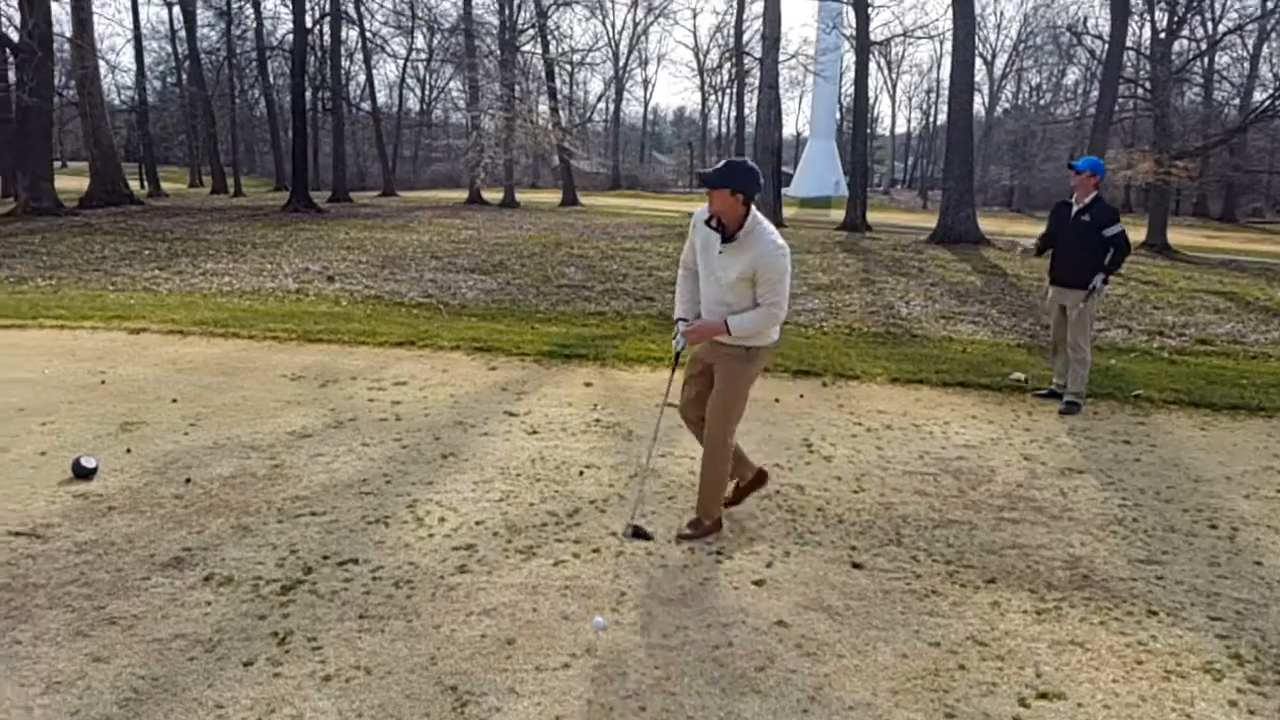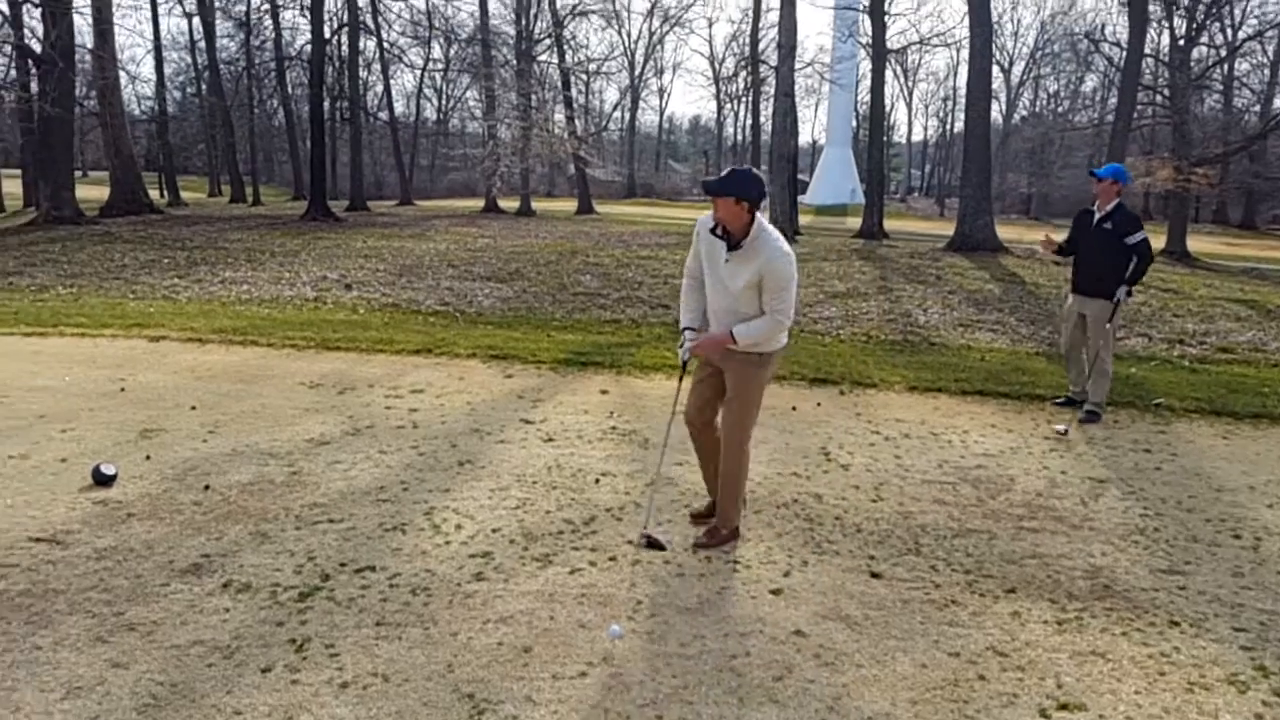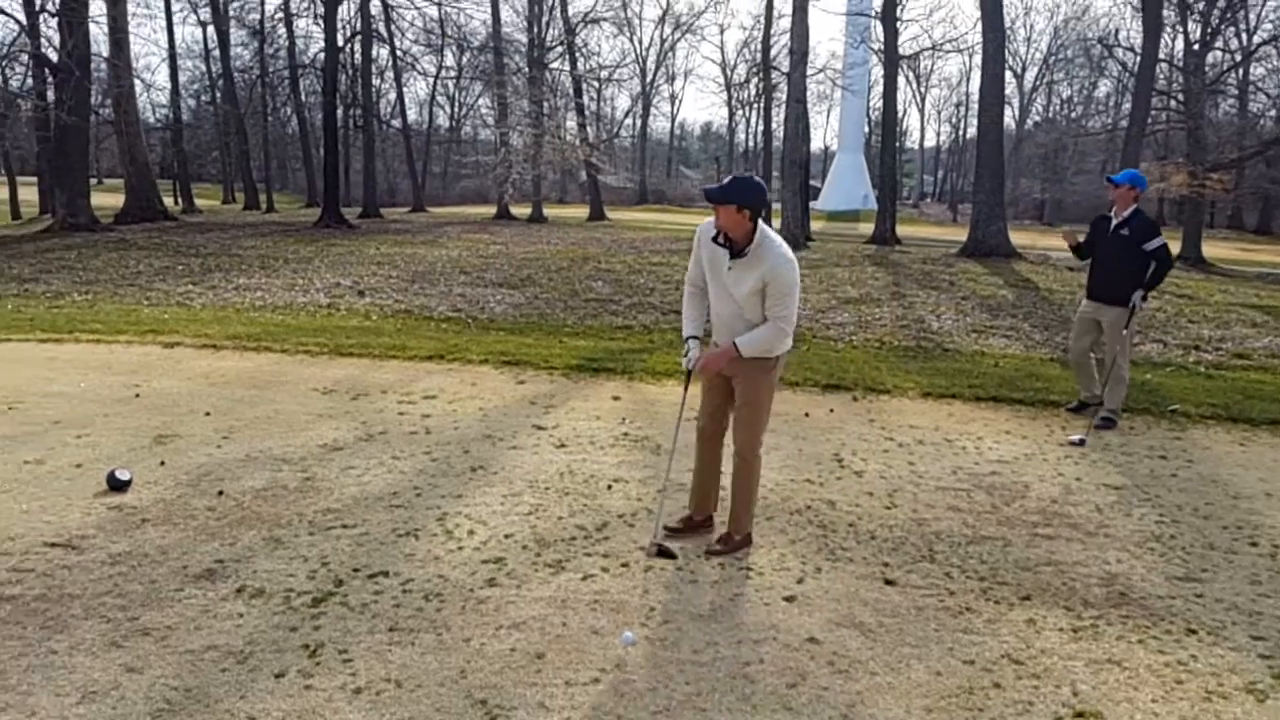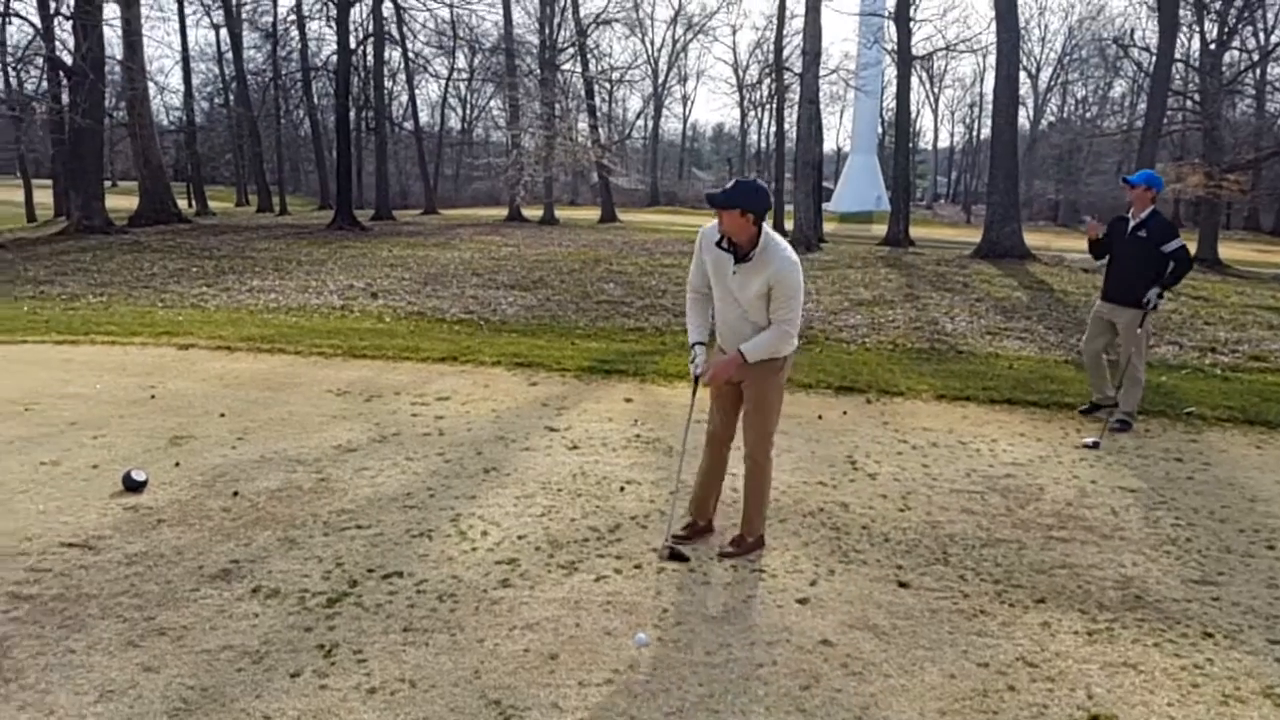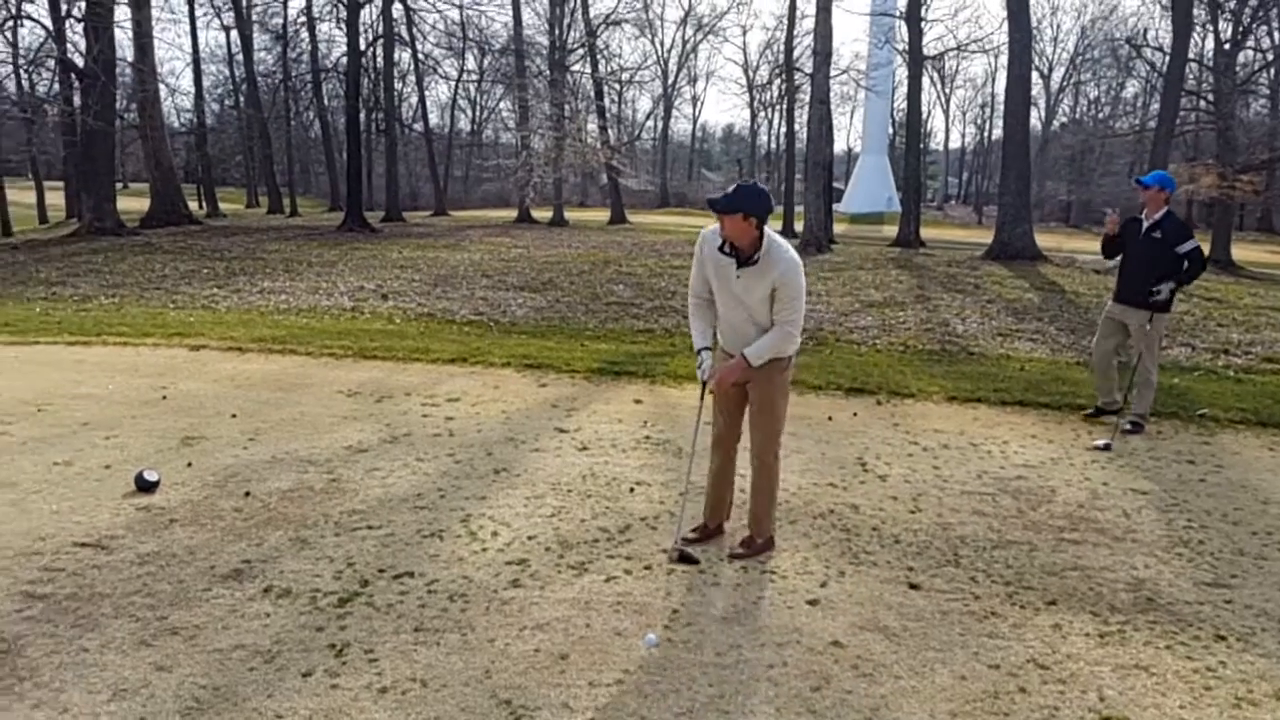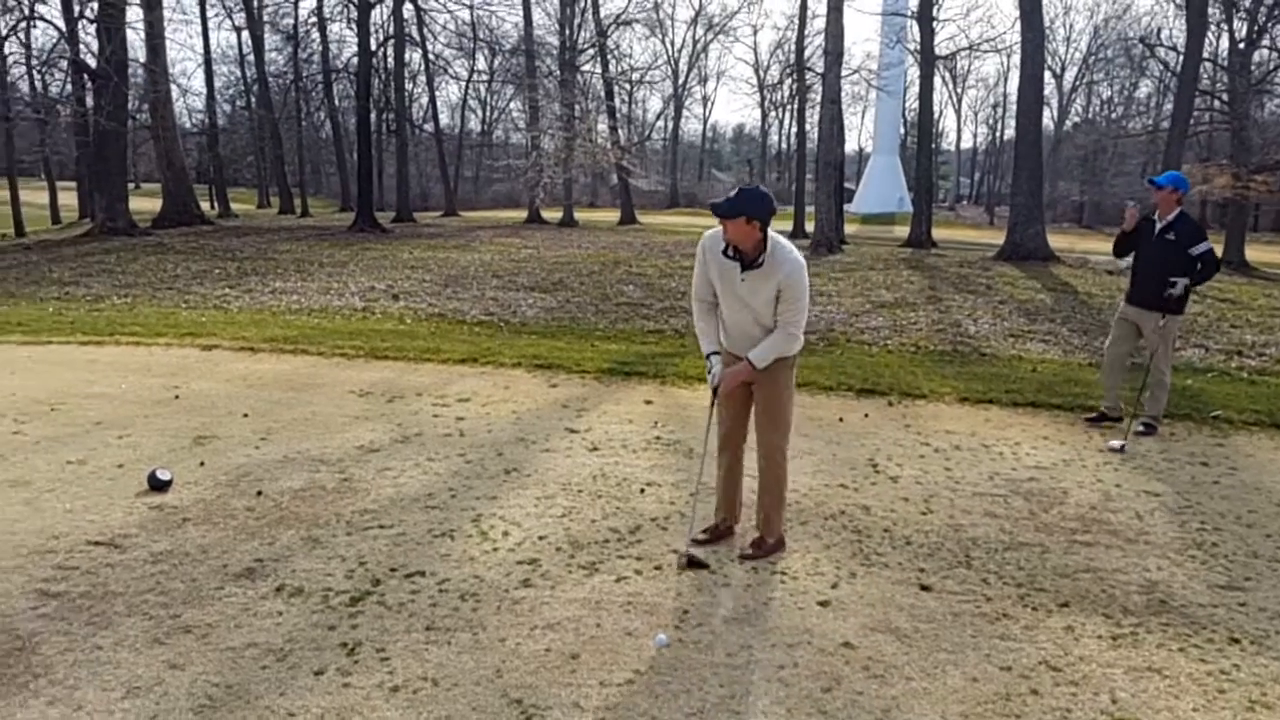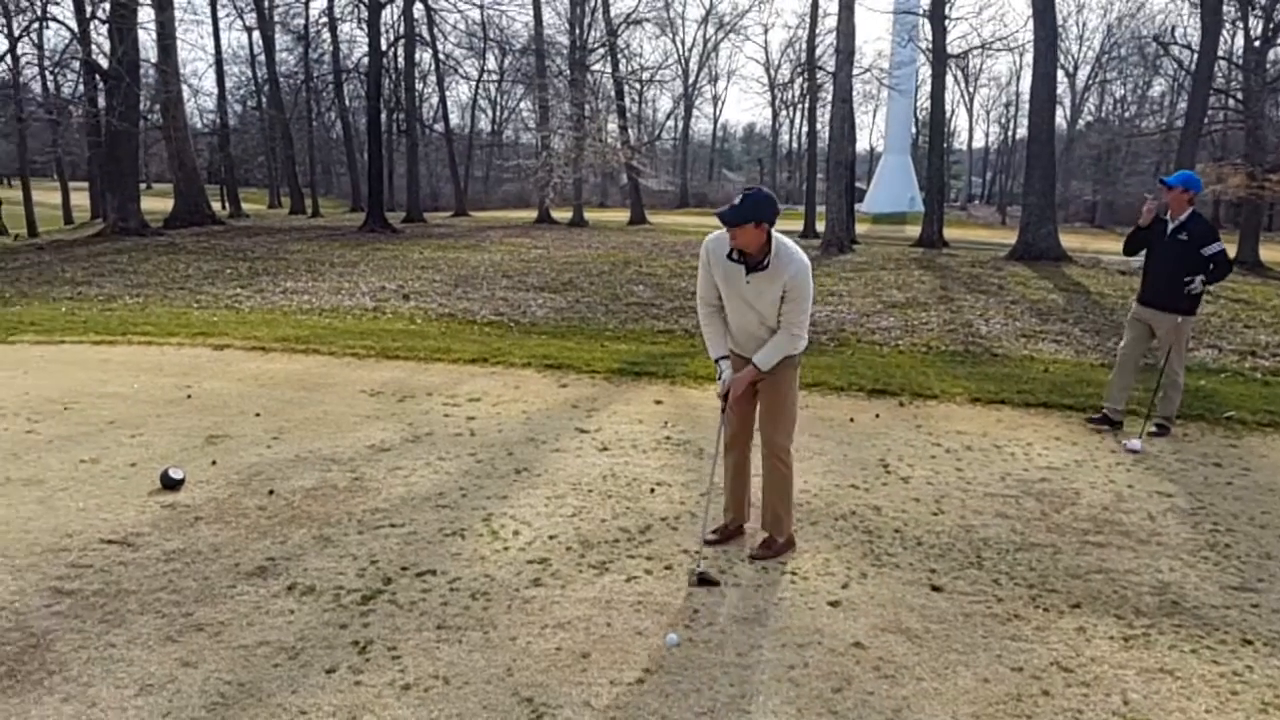
dt=0.1s
person 1, frame 1
left shoulder: (769, 249)
right shoulder: (702, 219)
left elbow: (773, 312)
right elbow: (689, 270)
left wrist: (719, 325)
right wrist: (684, 319)
left hip: (746, 347)
right hip: (711, 338)
left knee: (717, 429)
right knee: (691, 409)
left ankle: (709, 515)
right ankle: (746, 473)
person 1, frame 2
left shoulder: (775, 255)
right shoulder: (706, 226)
left elbow: (779, 320)
right elbow: (693, 279)
left wrist: (725, 339)
right wrist: (690, 328)
left hip: (756, 354)
right hip: (717, 344)
left knee: (734, 437)
right knee: (697, 417)
left ankle: (727, 523)
right ankle: (721, 495)
person 1, frame 3
left shoulder: (778, 261)
right shoulder: (707, 234)
left elbow: (780, 327)
right elbow: (695, 287)
left wrist: (730, 350)
right wrist: (693, 337)
left hip: (760, 360)
right hip: (721, 351)
left knee: (745, 445)
right knee: (708, 430)
left ankle: (739, 530)
right ankle: (700, 512)
person 1, frame 4
left shoulder: (783, 263)
right shoulder: (709, 238)
left elbow: (785, 330)
right elbow: (698, 293)
left wrist: (736, 359)
right wrist: (698, 344)
left hip: (767, 362)
right hip: (726, 354)
left knee: (756, 448)
right knee: (716, 436)
left ankle: (752, 532)
right ankle: (701, 517)
person 1, frame 5
left shoulder: (786, 265)
right shoulder: (709, 241)
left elbow: (787, 331)
right elbow: (699, 298)
left wrist: (741, 363)
right wrist: (704, 349)
left hip: (770, 362)
right hip: (728, 356)
left knee: (763, 449)
right knee: (722, 438)
left ankle: (761, 533)
right ankle: (714, 519)
person 1, frame 6
left shoulder: (790, 265)
right shoulder: (710, 245)
left elbow: (789, 332)
right elbow: (703, 303)
left wrist: (745, 368)
right wrist: (712, 355)
left hip: (775, 361)
right hip: (732, 355)
left knee: (771, 447)
right knee: (729, 439)
left ankle: (771, 533)
right ankle: (725, 519)
person 1, frame 7
left shoulder: (794, 265)
right shoulder: (714, 248)
left elbow: (792, 332)
right elbow: (709, 307)
left wrist: (750, 372)
right wrist: (721, 360)
left hip: (779, 360)
right hip: (738, 356)
left knee: (775, 445)
right knee: (735, 439)
left ankle: (780, 532)
right ankle: (734, 519)
person 2, frame 1
left shoulder: (1105, 212)
right shoulder: (1061, 208)
left elbow: (1122, 247)
right elbow: (1049, 237)
left wrist: (1104, 274)
right wrist: (1036, 249)
left hip: (1083, 289)
right hip: (1057, 285)
left knee: (1078, 343)
right knee: (1058, 340)
left ankle: (1074, 396)
right ankle: (1060, 386)
person 2, frame 2
left shoulder: (1127, 220)
right shoulder: (1083, 216)
left elbow: (1145, 256)
right elbow: (1071, 248)
left wrist: (1127, 285)
right wrist: (1056, 248)
left hip: (1104, 299)
right hip: (1077, 294)
left knee: (1099, 353)
right knee: (1072, 346)
left ankle: (1094, 405)
right ankle: (1079, 393)
person 2, frame 3
left shoulder: (1145, 226)
right shoulder: (1101, 222)
left elbow: (1164, 261)
right elbow: (1086, 253)
left wrist: (1143, 290)
right wrist: (1075, 244)
left hip: (1121, 305)
right hip: (1092, 300)
left knee: (1116, 359)
right knee: (1078, 348)
left ankle: (1110, 412)
right ankle: (1092, 397)
person 2, frame 4
left shoulder: (1162, 227)
right shoulder: (1118, 223)
left elbow: (1184, 262)
right elbow: (1099, 254)
left wrist: (1160, 288)
right wrist: (1094, 238)
left hip: (1137, 307)
right hip: (1107, 302)
left knee: (1132, 363)
right knee: (1090, 349)
left ankle: (1126, 414)
right ankle: (1104, 398)
person 2, frame 5
left shoulder: (1176, 228)
right shoulder: (1132, 224)
left elbow: (1198, 263)
right elbow: (1111, 254)
left wrist: (1173, 284)
right wrist: (1110, 233)
left hip: (1150, 309)
right hip: (1119, 303)
left knee: (1144, 365)
right knee: (1101, 351)
left ankle: (1138, 416)
right ankle: (1109, 402)
person 2, frame 6
left shoulder: (1190, 229)
right shoulder: (1144, 223)
left elbow: (1212, 264)
right elbow: (1119, 252)
left wrist: (1188, 281)
right wrist: (1128, 228)
left hip: (1164, 310)
right hip: (1131, 305)
left knee: (1159, 367)
right knee: (1113, 354)
left ankle: (1151, 418)
right ankle: (1111, 409)
person 2, frame 7
left shoulder: (1202, 229)
right shoulder: (1157, 223)
left elbow: (1224, 265)
right elbow: (1129, 250)
left wrist: (1204, 279)
right wrist: (1143, 224)
left hip: (1176, 311)
right hip: (1143, 306)
left knee: (1172, 367)
right knee: (1126, 356)
left ankle: (1164, 419)
right ankle: (1113, 413)
